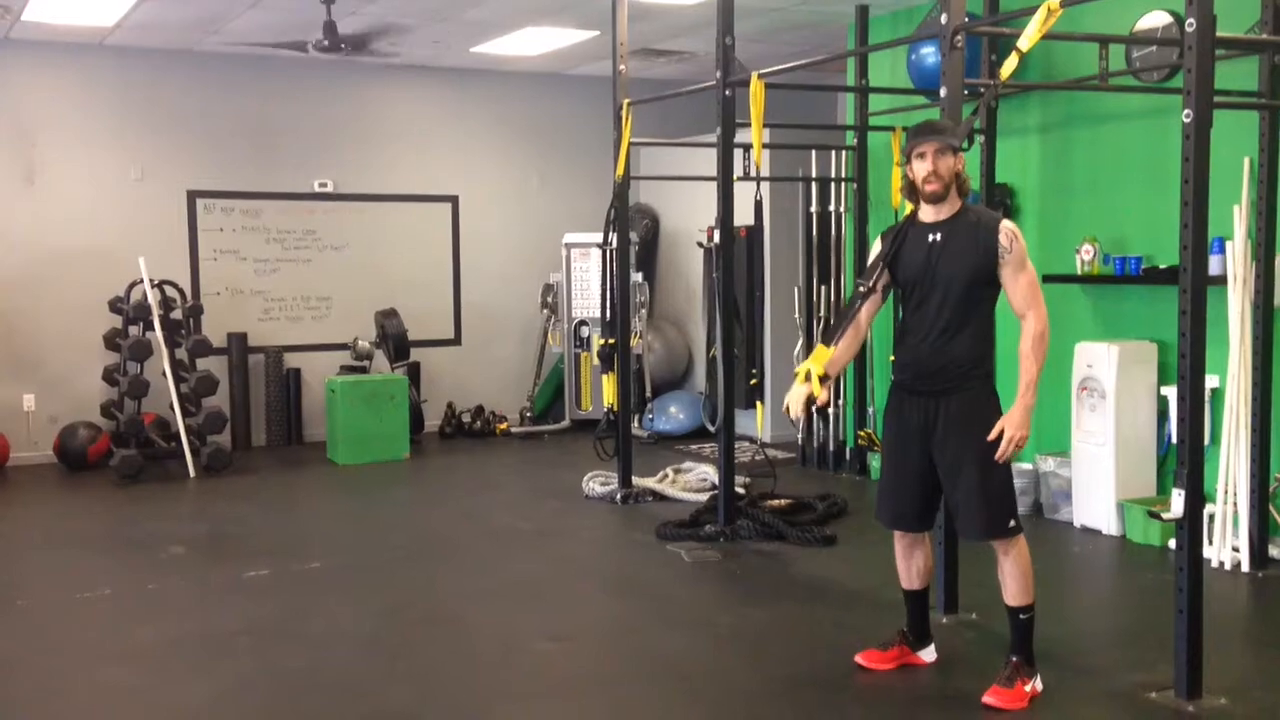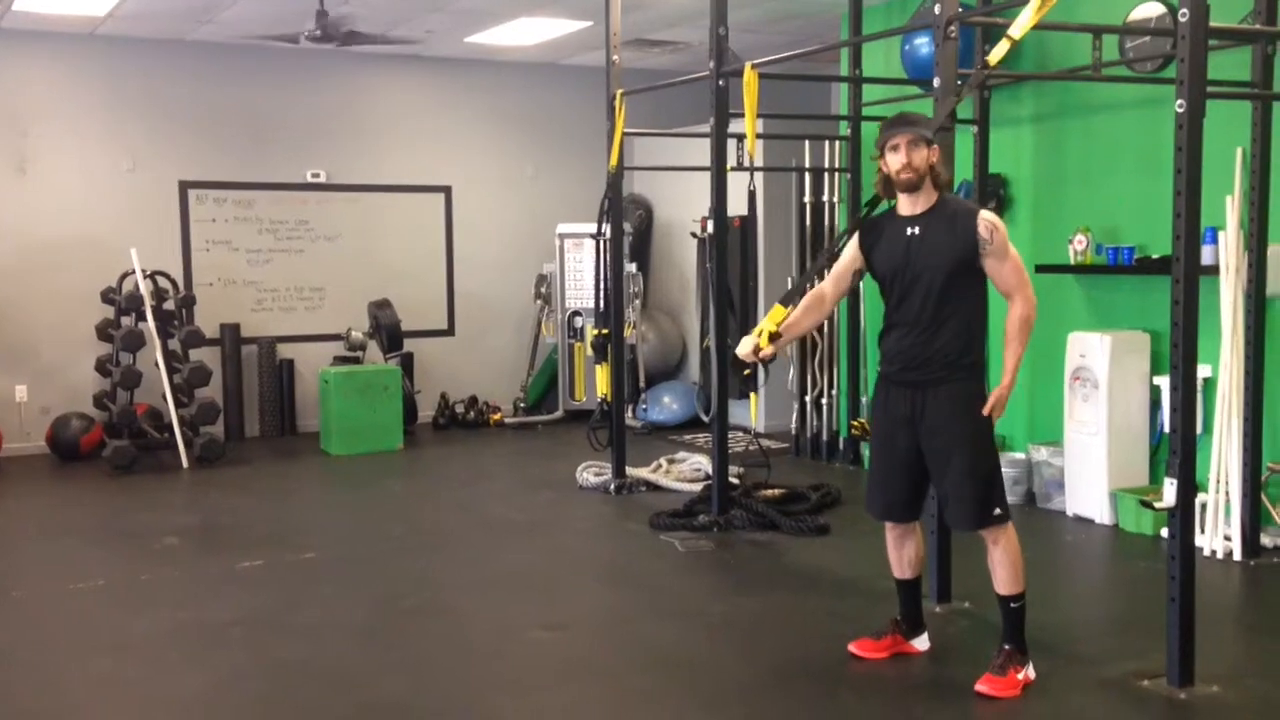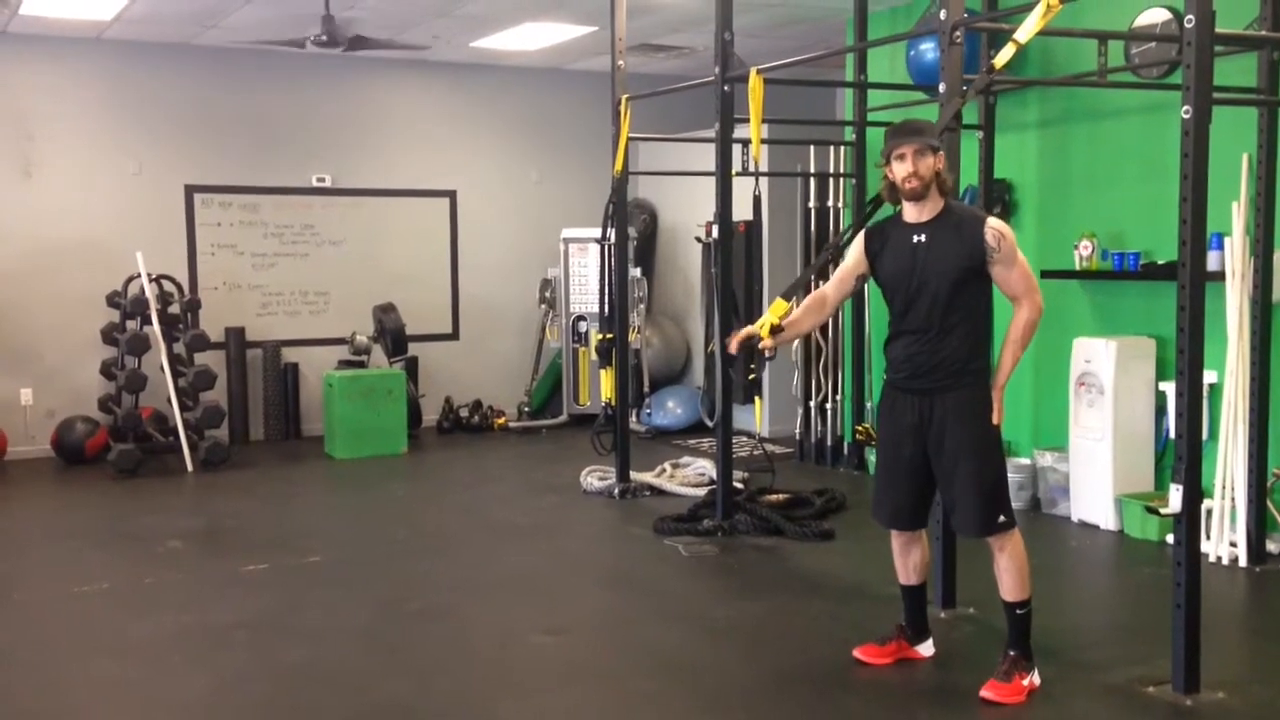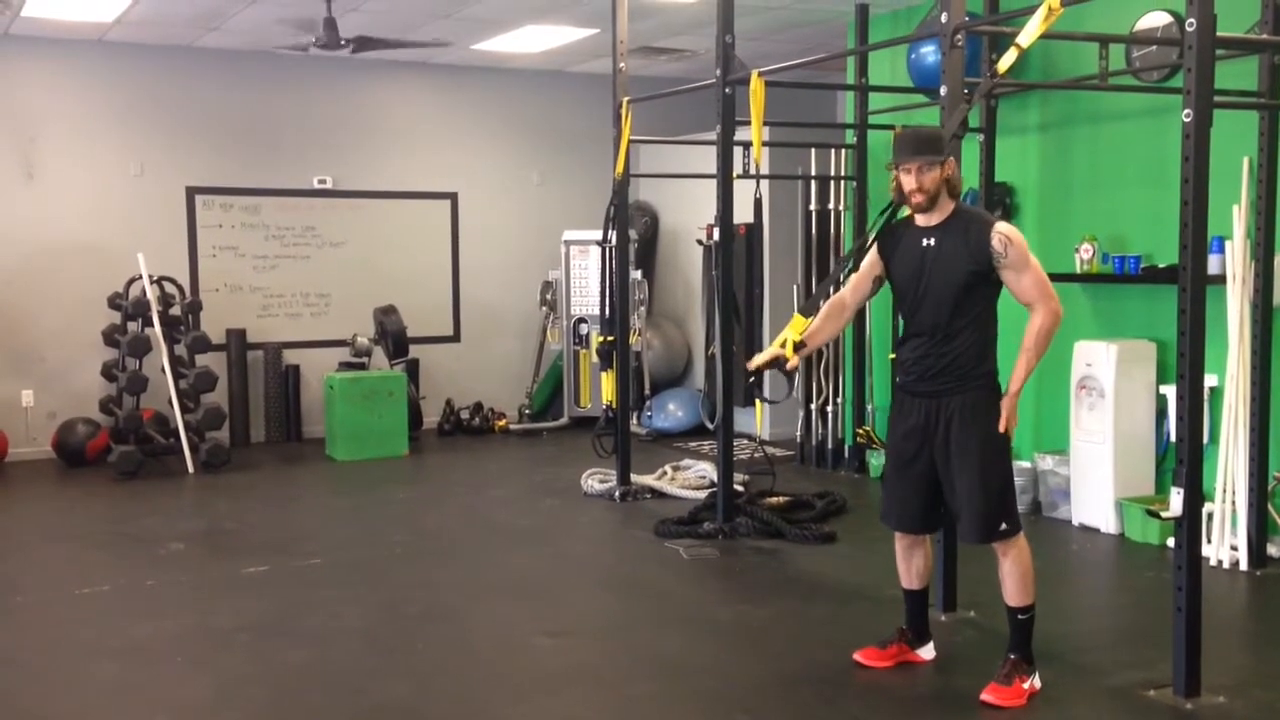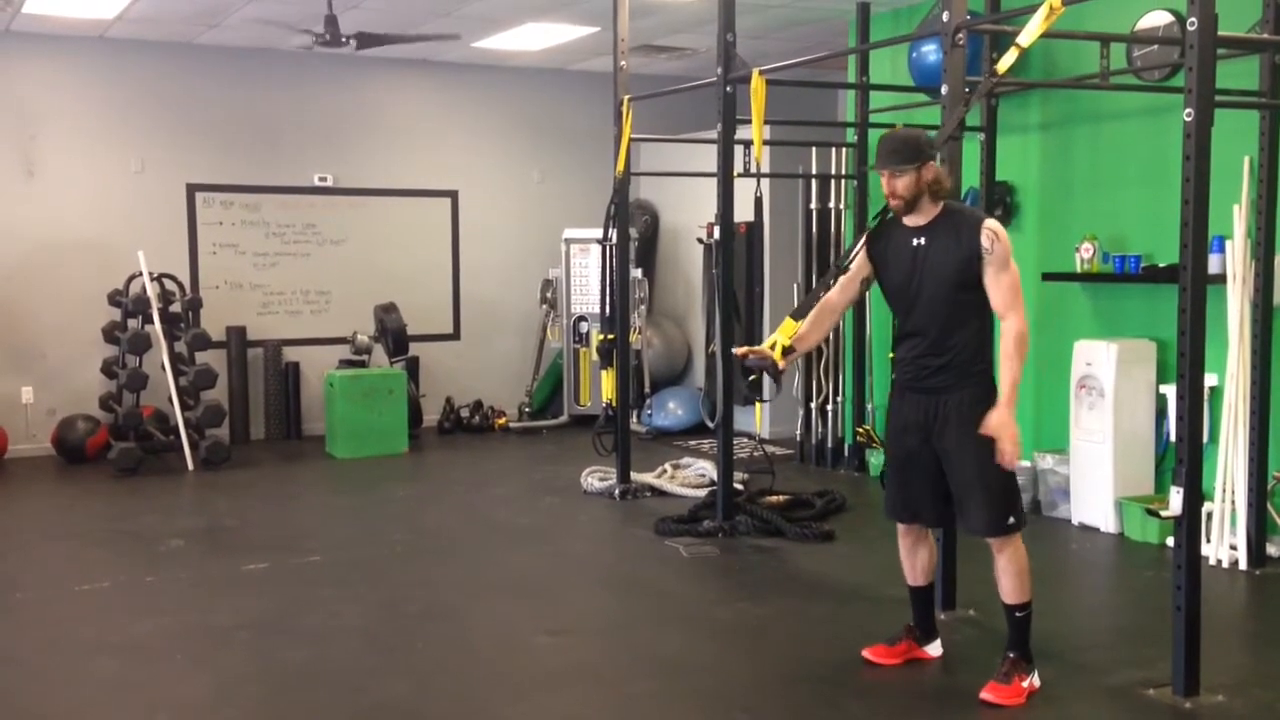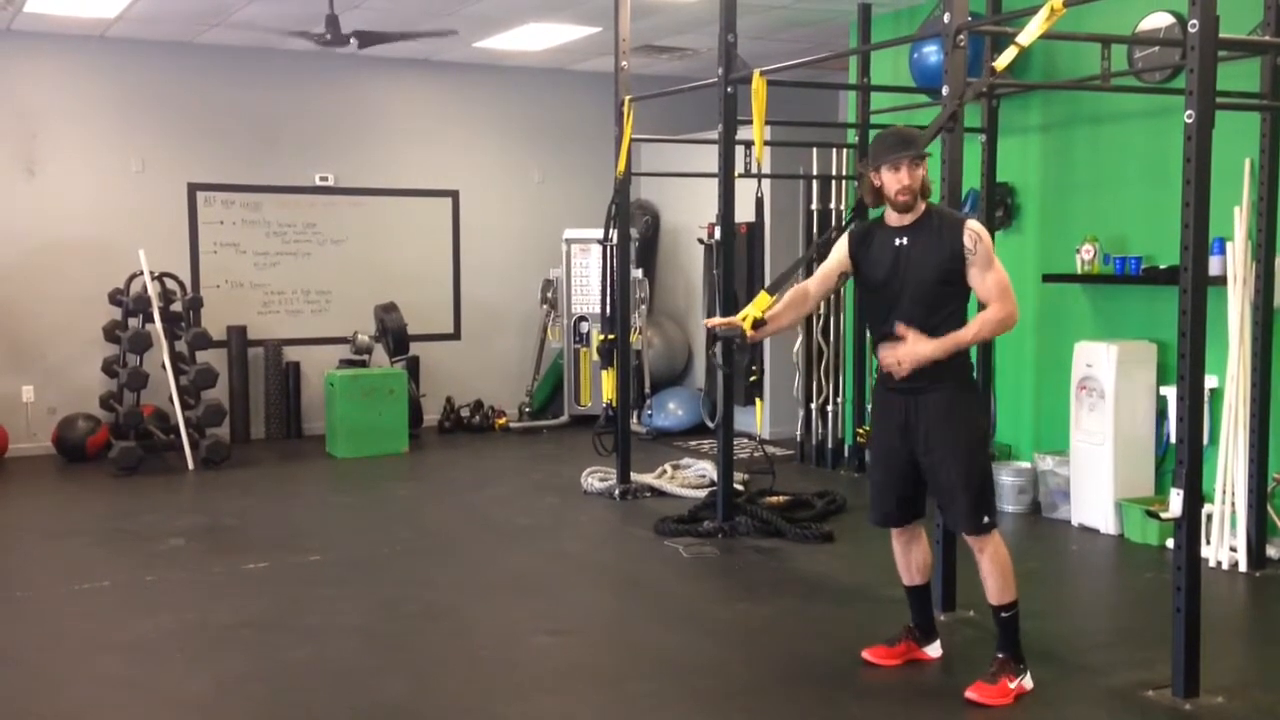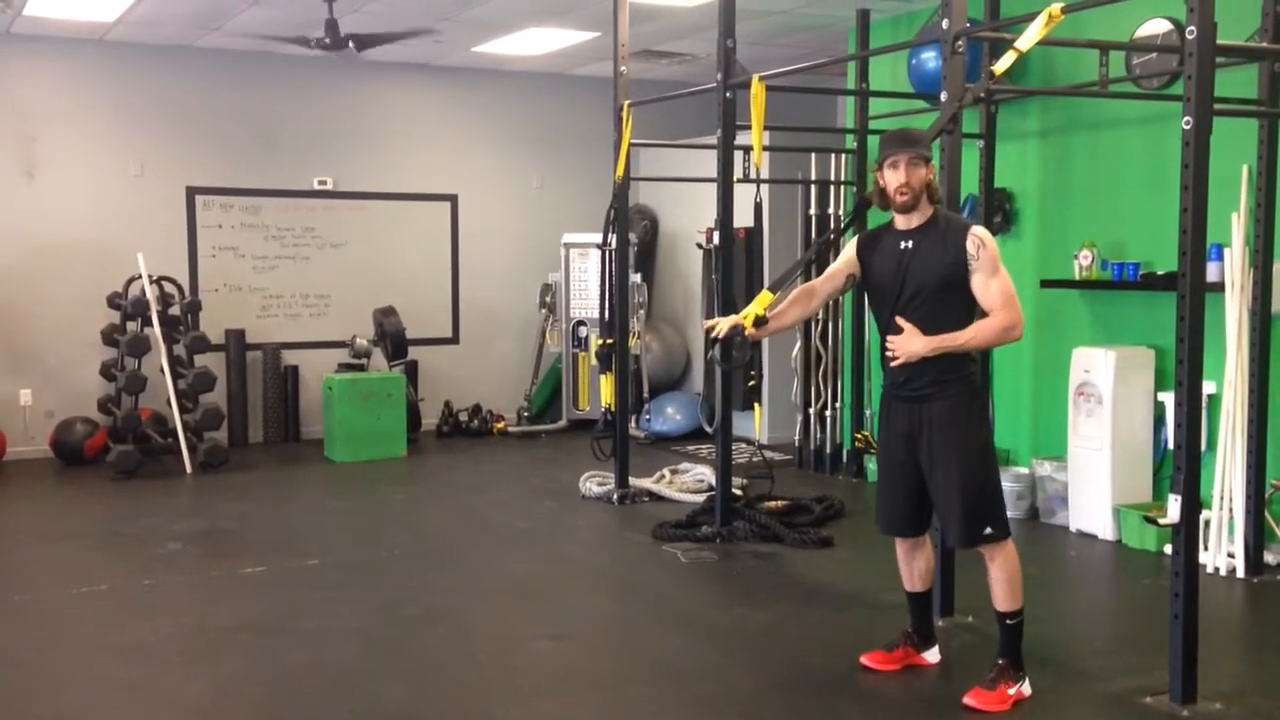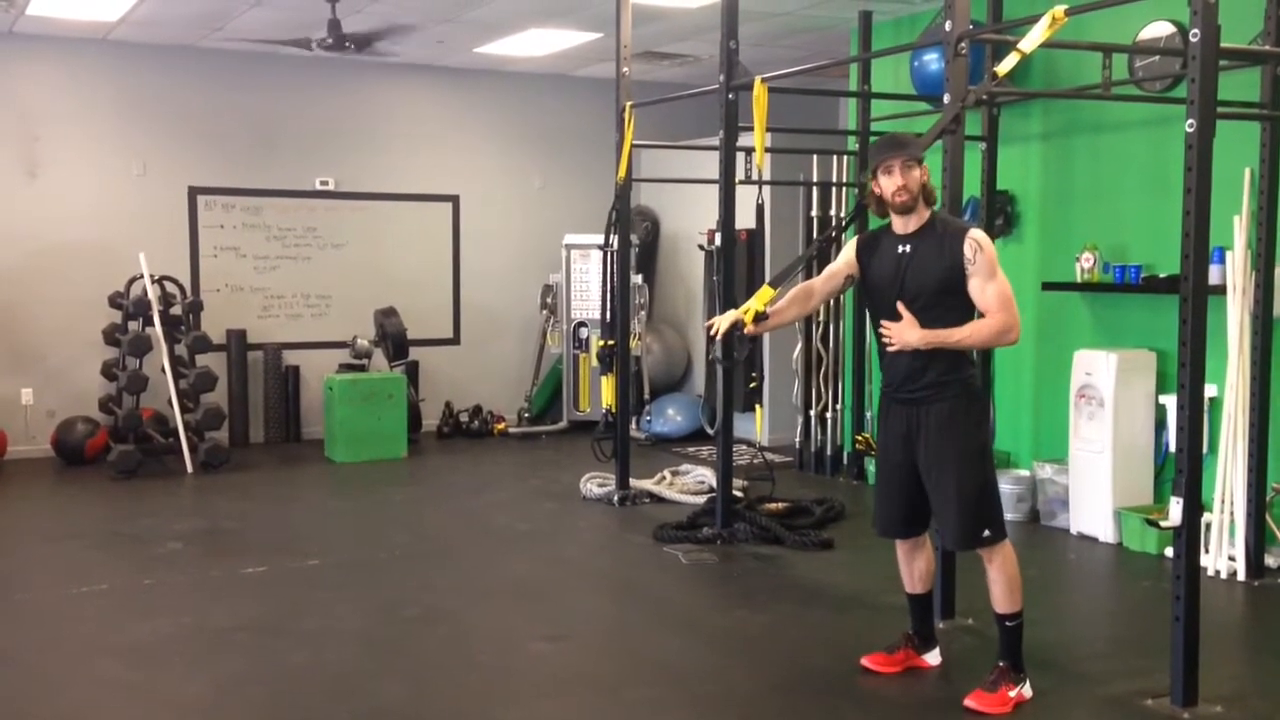
dt=0.5s
person 1, frame 1
left shoulder: (996, 233)
right shoulder: (894, 240)
left elbow: (1033, 316)
right elbow: (860, 315)
left wrist: (1024, 403)
right wrist: (817, 376)
left hip: (969, 403)
right hip: (907, 401)
left knee: (1002, 531)
right knee: (906, 525)
left ankle: (1023, 663)
right ankle: (917, 639)
person 1, frame 2
left shoulder: (975, 224)
right shoulder: (871, 233)
left elbow: (1022, 298)
right elbow: (826, 293)
left wrist: (1004, 380)
right wrist: (773, 337)
left hip: (956, 393)
right hip: (894, 392)
left knee: (989, 519)
right knee: (896, 514)
left ankle: (1015, 652)
right ankle: (910, 627)
person 1, frame 3
left shoulder: (982, 231)
right shoulder: (875, 239)
left elbow: (1029, 302)
right elbow: (828, 295)
left wrist: (997, 383)
right wrist: (774, 332)
left hip: (963, 400)
right hip: (900, 398)
left knee: (996, 527)
right knee: (902, 521)
left ankle: (1020, 658)
right ankle: (915, 633)
person 1, frame 4
left shoulder: (991, 236)
right shoulder: (890, 240)
left elbow: (1046, 308)
right elbow: (846, 301)
left wrist: (1013, 391)
right wrist: (795, 346)
left hip: (972, 403)
right hip: (911, 401)
left knee: (1001, 531)
right knee: (907, 525)
left ankle: (1022, 662)
right ankle: (915, 636)
person 1, frame 5
left shoulder: (980, 233)
right shoulder: (879, 240)
left elbow: (1013, 318)
right elbow: (836, 302)
left wrist: (1006, 405)
right wrist: (784, 350)
left hip: (968, 400)
right hip: (909, 399)
left knee: (999, 529)
right knee: (910, 521)
left ankle: (1020, 660)
right ankle: (923, 633)
person 1, frame 6
left shoulder: (962, 232)
right shoulder: (858, 242)
left elbow: (1005, 311)
right elbow: (809, 293)
left wrist: (934, 348)
right wrist: (755, 327)
left hip: (949, 397)
right hip: (892, 399)
left knee: (978, 529)
right knee: (900, 521)
left ankle: (1011, 661)
right ankle: (922, 634)
person 1, frame 7
left shoulder: (968, 239)
right shoulder: (868, 247)
left elbow: (1009, 323)
right elbow: (815, 293)
left wrist: (930, 345)
right wrist: (754, 326)
left hip: (954, 405)
right hip: (899, 405)
left knee: (989, 536)
right knee: (906, 528)
left ankle: (1012, 668)
right ankle: (921, 640)
person 1, frame 8
left shoulder: (965, 241)
right shoulder: (865, 249)
left elbow: (1006, 326)
right elbow: (813, 292)
left wrist: (925, 338)
right wrist: (755, 320)
left hip: (952, 406)
right hip: (897, 407)
left knee: (986, 535)
right knee: (905, 528)
left ankle: (1012, 669)
right ankle: (922, 641)
